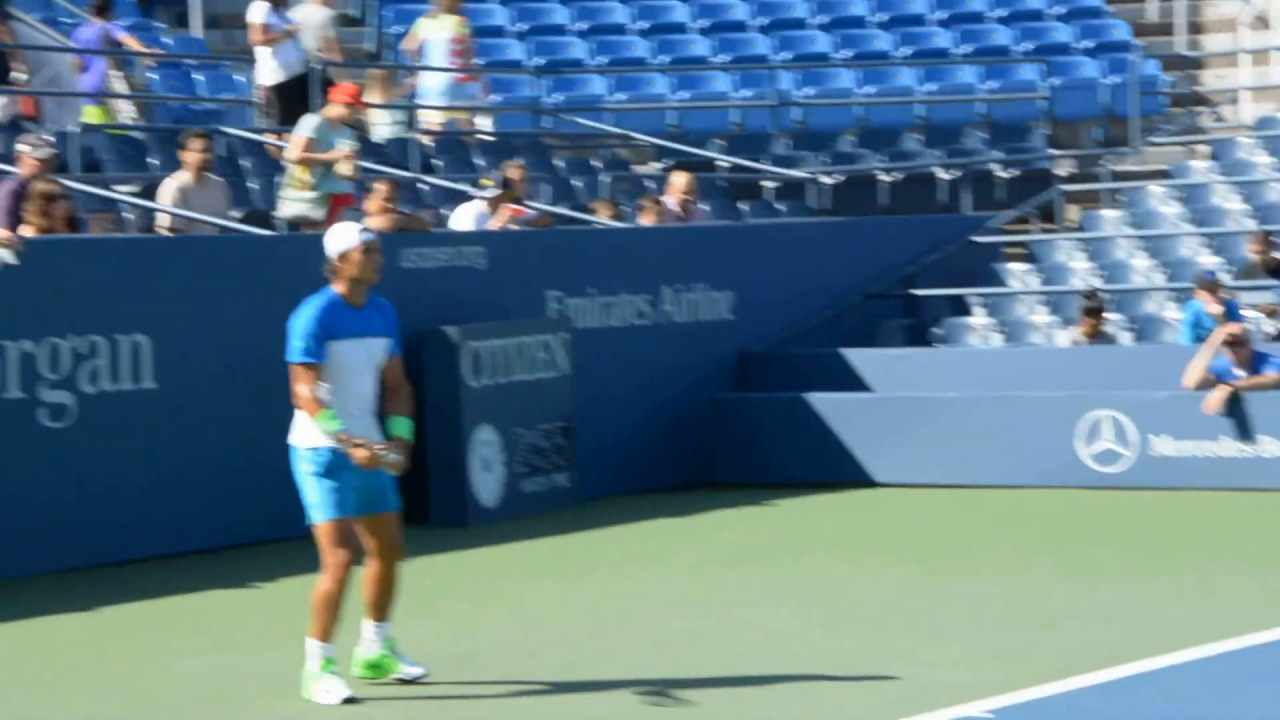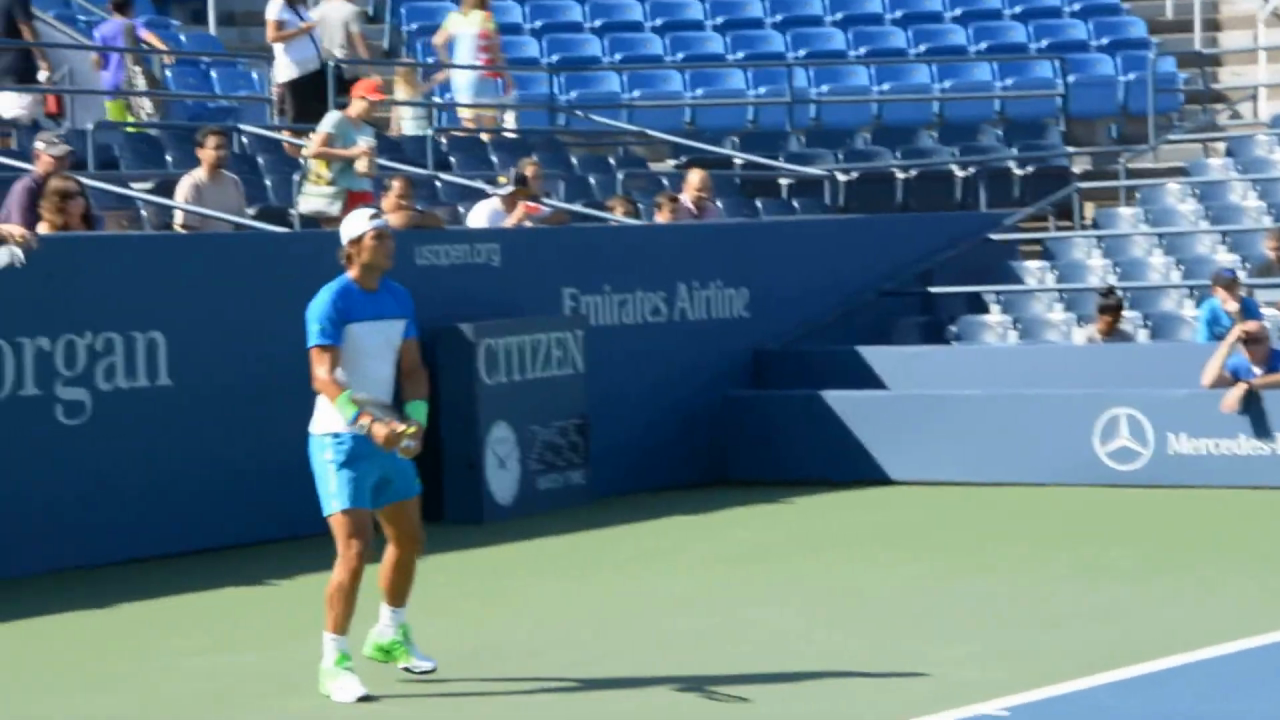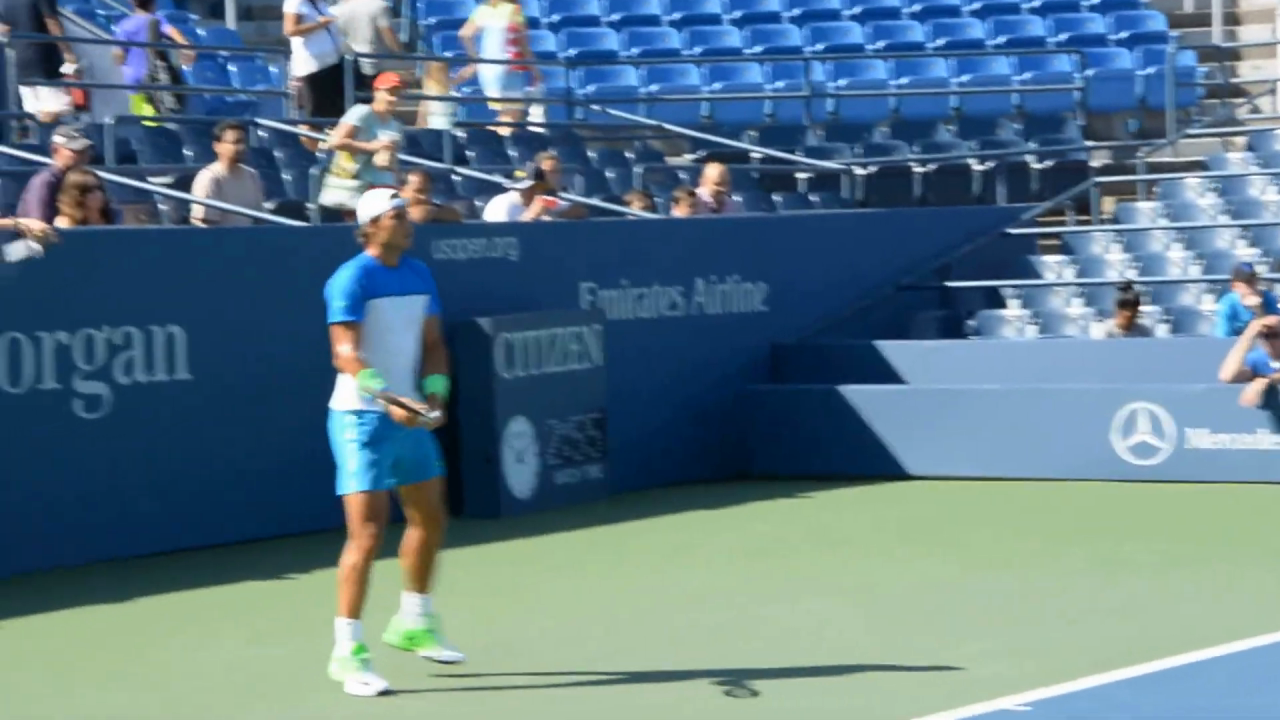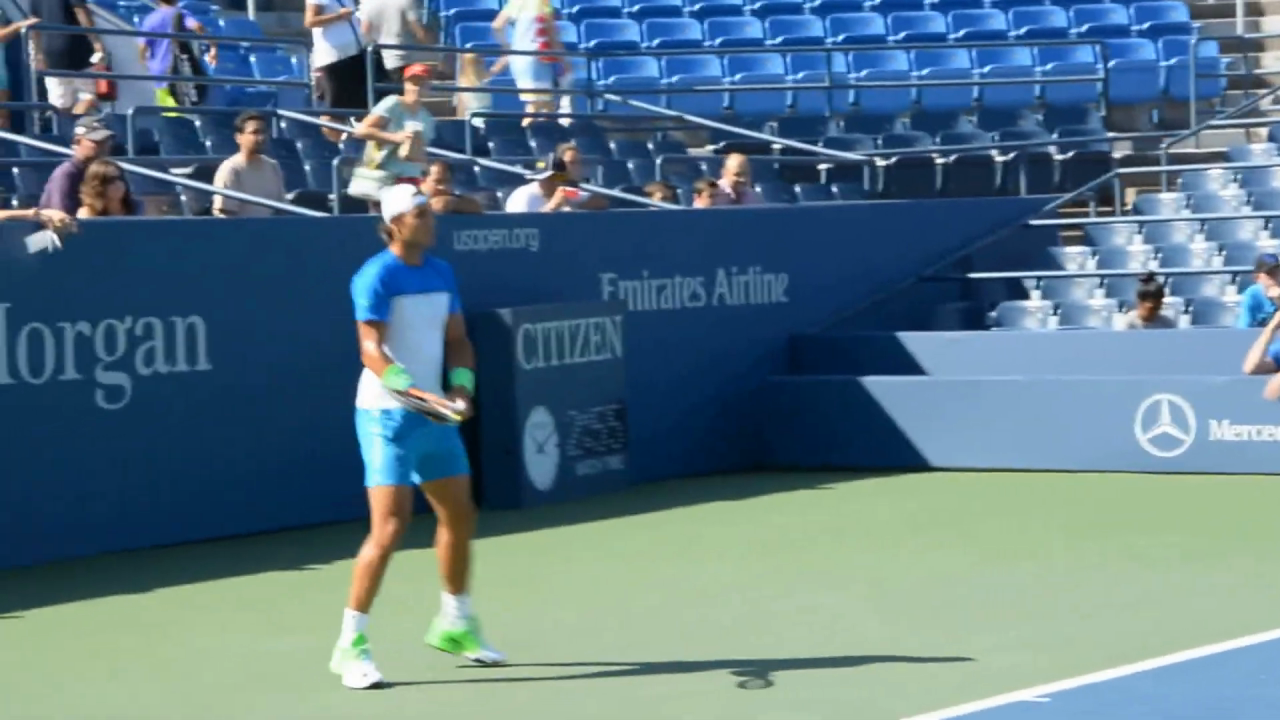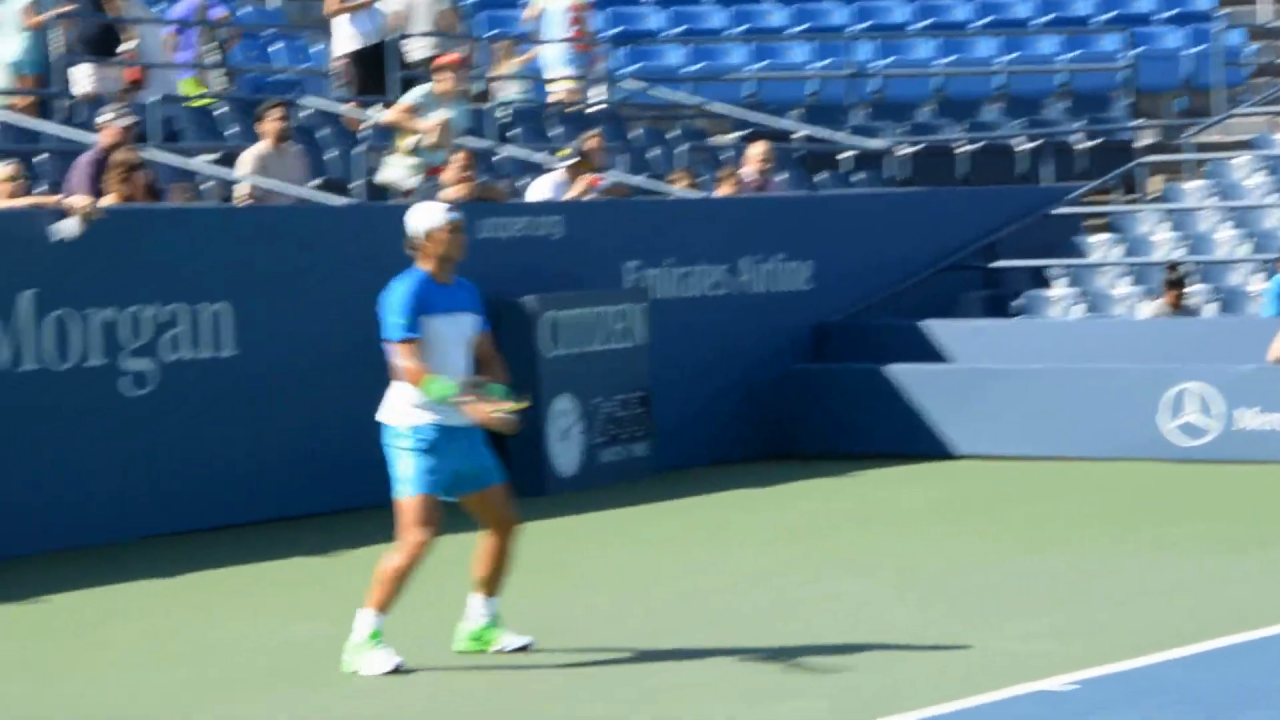
dt=0.1s
person 1, frame 1
left shoulder: (383, 313)
right shoulder: (312, 316)
left elbow: (395, 384)
right elbow: (304, 394)
left wrist: (400, 439)
right wrist: (348, 444)
left hip: (369, 449)
right hip: (321, 451)
left knee: (387, 551)
right knee: (339, 559)
left ankle: (375, 650)
right ankle: (317, 668)
person 1, frame 2
left shoulder: (399, 296)
right shoulder: (330, 301)
left elbow: (412, 368)
right elbow: (324, 378)
left wrist: (415, 423)
right wrist: (368, 422)
left hip: (387, 438)
right hip: (340, 439)
left knee: (408, 539)
right knee: (353, 552)
left ankle: (389, 636)
right ankle: (334, 662)
person 1, frame 3
left shoulder: (420, 274)
right shoulder: (350, 279)
left elbow: (434, 344)
right elbow: (346, 355)
left wrist: (434, 395)
right wrist: (391, 400)
left hip: (408, 419)
right hip: (361, 418)
left knee: (430, 521)
right knee: (367, 534)
left ankle: (414, 623)
right ankle: (348, 652)
person 1, frame 4
left shoulder: (441, 272)
right shoulder: (374, 277)
left elbow: (458, 342)
right elbow: (372, 353)
left wrist: (460, 388)
right wrist: (418, 392)
left hip: (434, 418)
right hip: (387, 417)
left knee: (459, 519)
right knee: (388, 531)
left ankle: (455, 625)
right ankle: (350, 644)
person 1, frame 5
left shoulder: (466, 293)
right shoulder: (404, 293)
left elbow: (488, 359)
right elbow: (409, 368)
left wrist: (495, 400)
right wrist: (469, 402)
left hip: (460, 431)
right hip: (415, 431)
left knee: (503, 521)
right knee: (417, 538)
left ankle: (480, 625)
right ankle: (363, 639)
